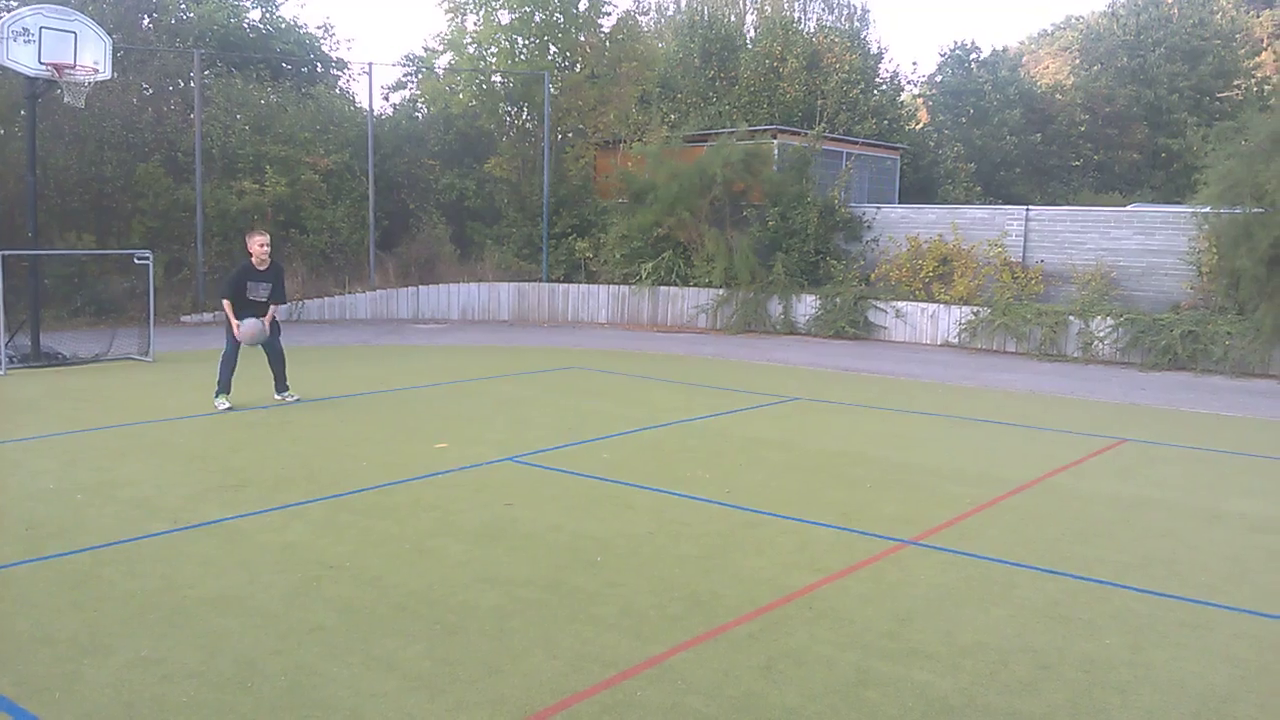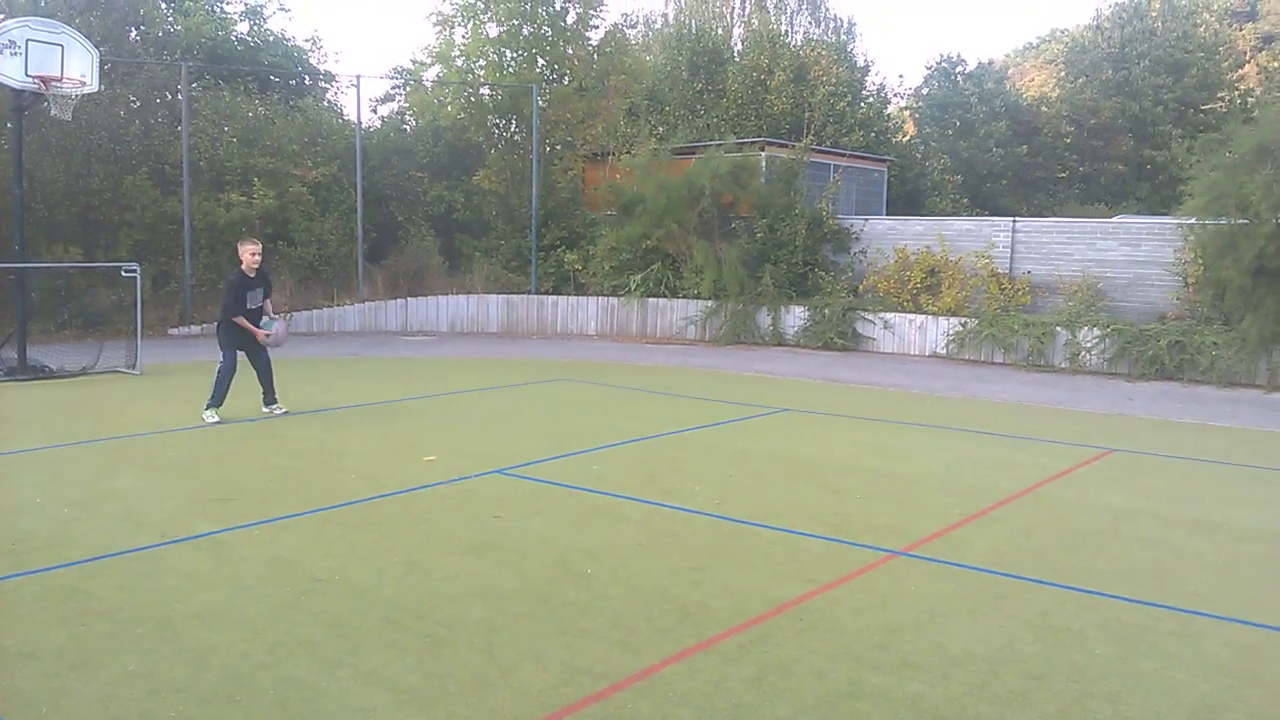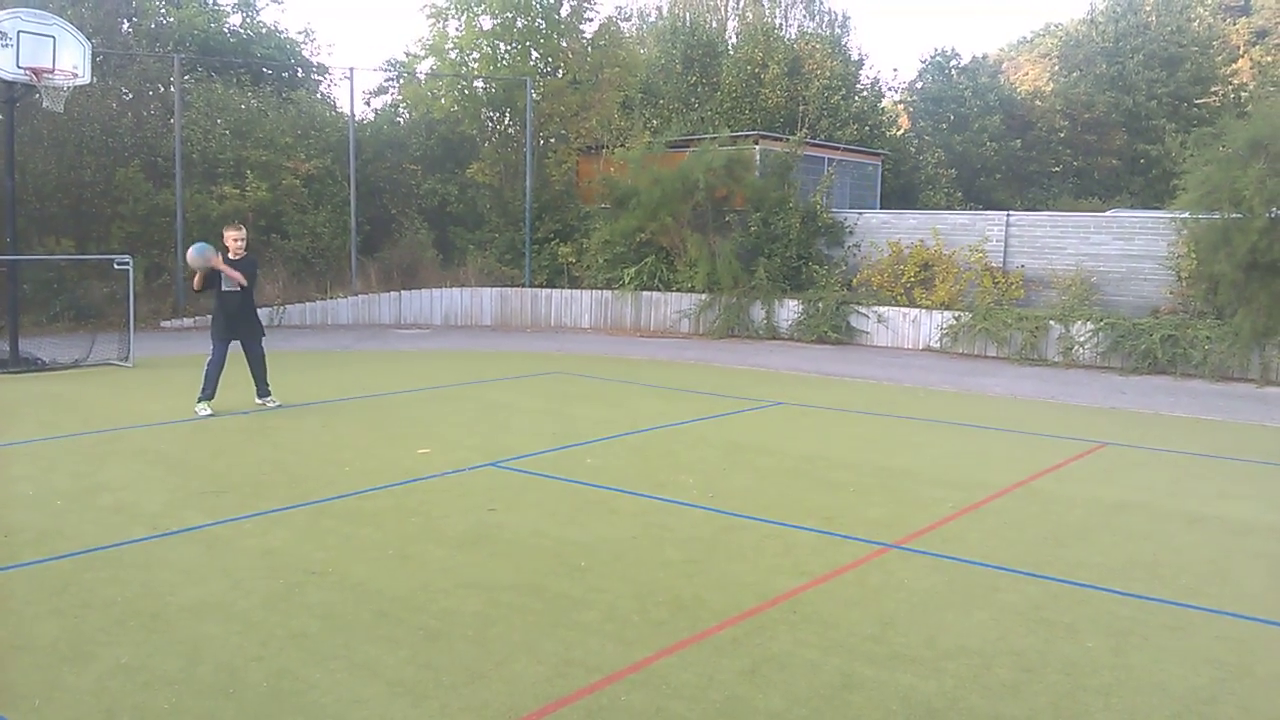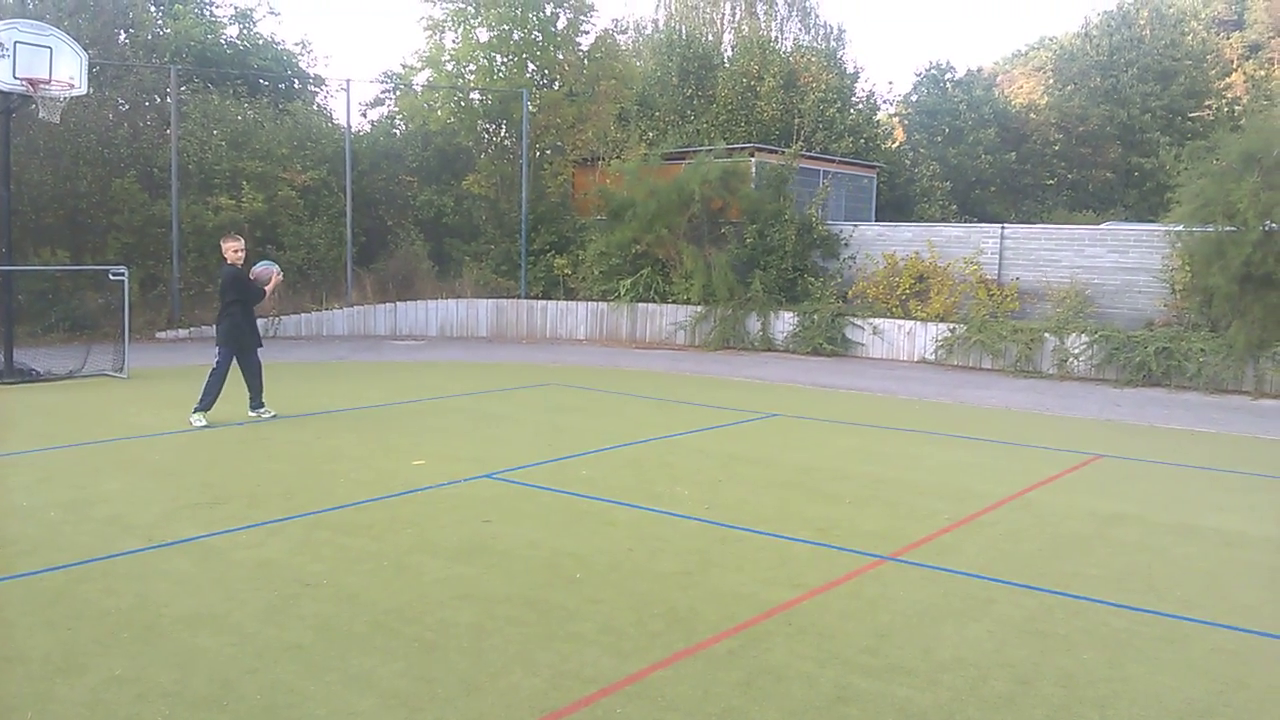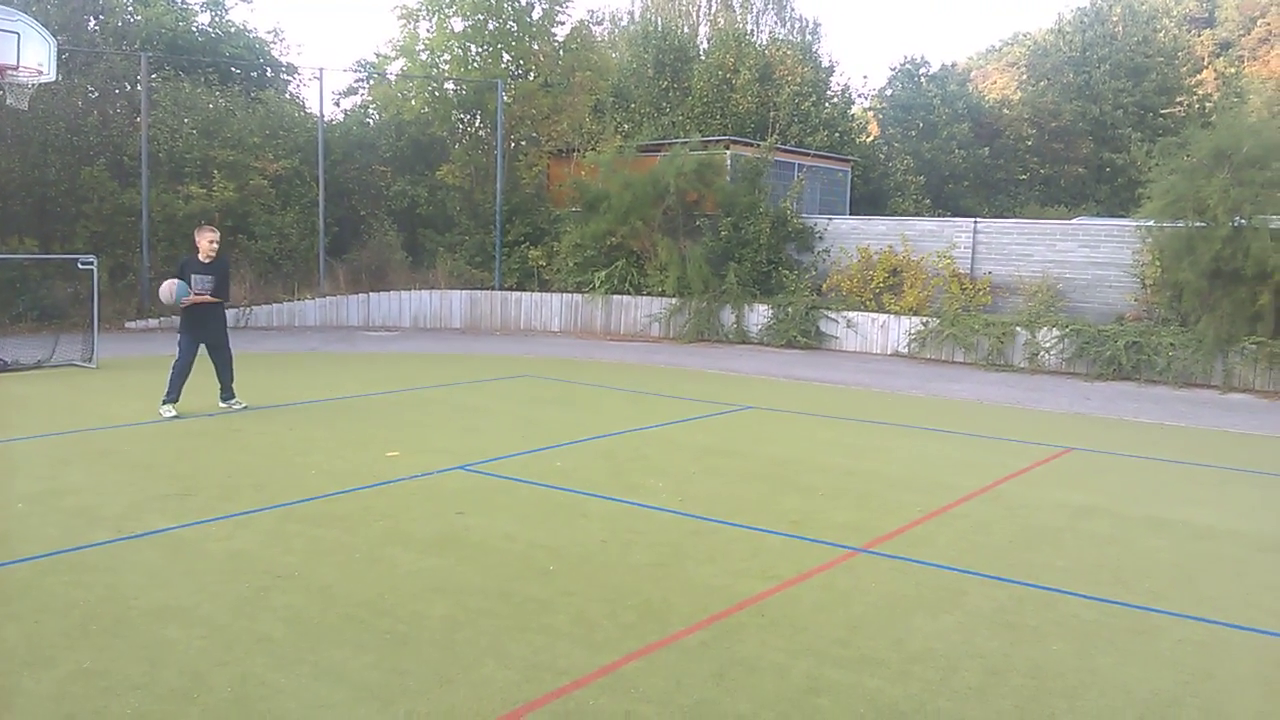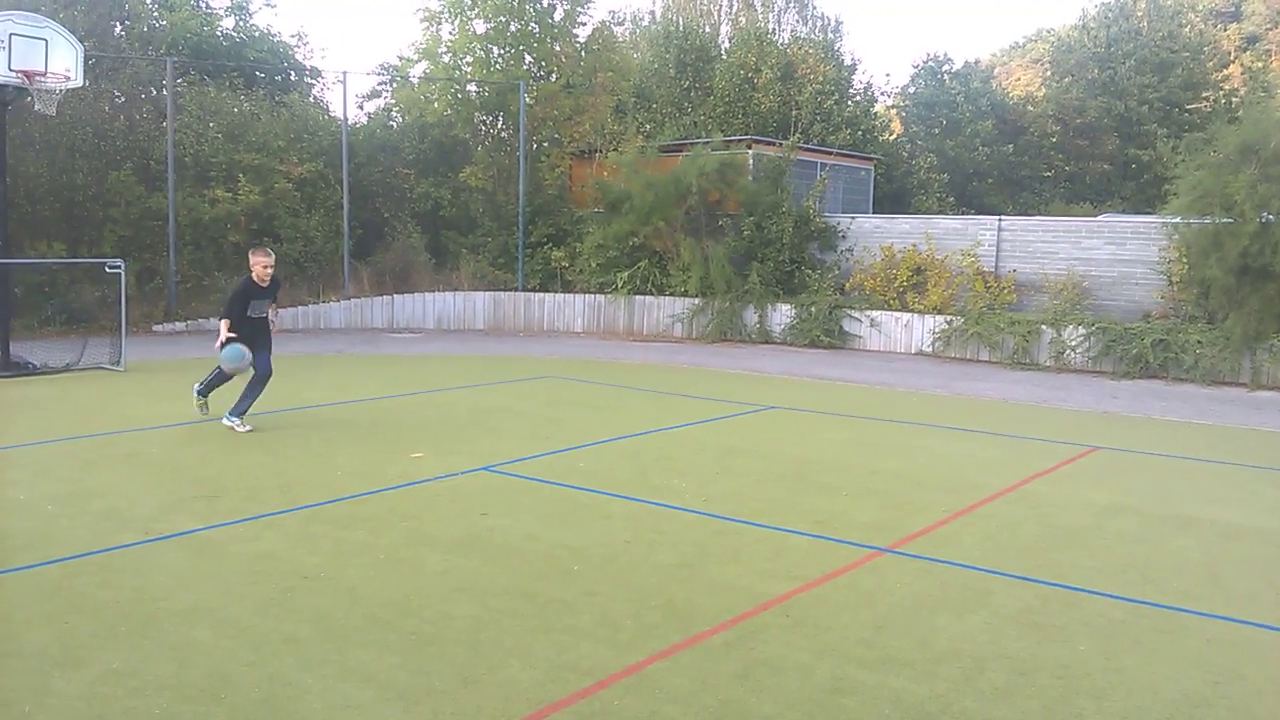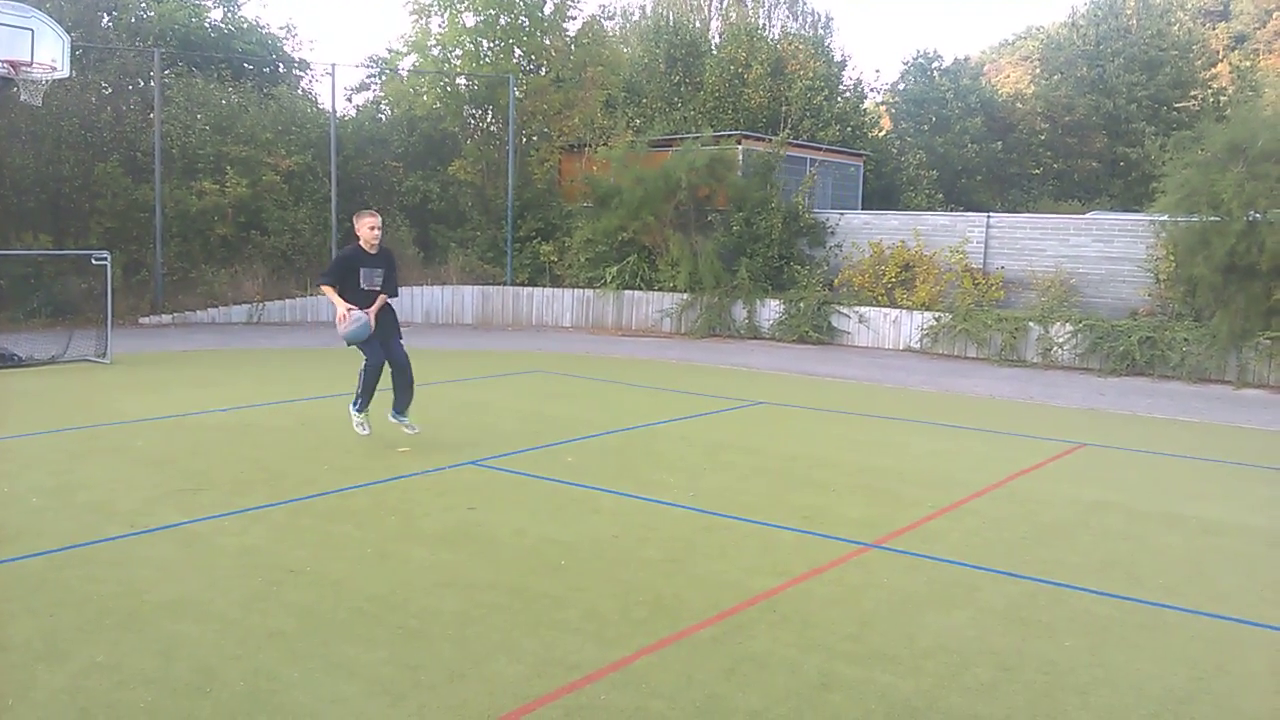
dt=0.7s
person 1, frame 1
left shoulder: (277, 269)
right shoulder: (242, 270)
left elbow: (277, 300)
right elbow: (225, 295)
left wrist: (268, 319)
right wrist: (232, 320)
left hip: (265, 316)
right hip: (240, 315)
left knee: (277, 351)
right knee: (231, 352)
left ankle: (281, 389)
right ankle: (221, 394)
person 1, frame 2
left shoulder: (262, 274)
right shoulder: (235, 280)
right elbow: (233, 313)
left wrist: (271, 315)
right wrist: (255, 331)
left hip: (254, 330)
right hip: (231, 329)
left knee: (264, 364)
right knee: (228, 366)
left ankle: (269, 402)
right ankle: (211, 408)
person 1, frame 3
left shoulder: (249, 262)
right shoulder: (218, 261)
left elbow: (245, 281)
right elbow: (198, 287)
left wrist: (223, 268)
right wrist: (200, 273)
left hip: (247, 321)
right hip: (223, 322)
left knee: (257, 358)
right knee: (216, 360)
left ankle: (263, 394)
right ankle: (203, 401)
person 1, frame 4
left shoulder: (235, 272)
right shoulder: (234, 274)
left elbow: (247, 296)
right elbow: (257, 297)
left wrist: (254, 283)
right wrist: (273, 284)
left hip: (243, 331)
right hip: (229, 332)
left knee: (254, 368)
right knee: (220, 371)
left ankle: (256, 406)
right ankle: (199, 411)
person 1, frame 5
left shoulder: (222, 265)
right shoulder: (187, 264)
left elbow: (221, 296)
left wrist: (196, 299)
left hip: (214, 323)
right hip: (190, 323)
left knee: (224, 360)
right knee: (183, 362)
left ankle: (227, 397)
right ankle: (168, 402)
person 1, frame 6
left shoulder: (275, 283)
right shoulder: (242, 288)
right elbow: (227, 314)
left wrist: (272, 315)
right wrist: (223, 333)
left hip: (260, 335)
right hip: (238, 334)
left knee: (264, 371)
right knee: (227, 371)
left ankle: (235, 416)
right ankle: (201, 391)
person 1, frame 7
left shoulder: (386, 256)
right shoulder: (348, 256)
left elbow: (387, 290)
right elbow: (326, 284)
left wrist: (375, 309)
right wrist: (339, 303)
left hip: (381, 315)
left knee: (401, 361)
right knee: (374, 358)
left ankle: (399, 412)
right ankle: (359, 408)
